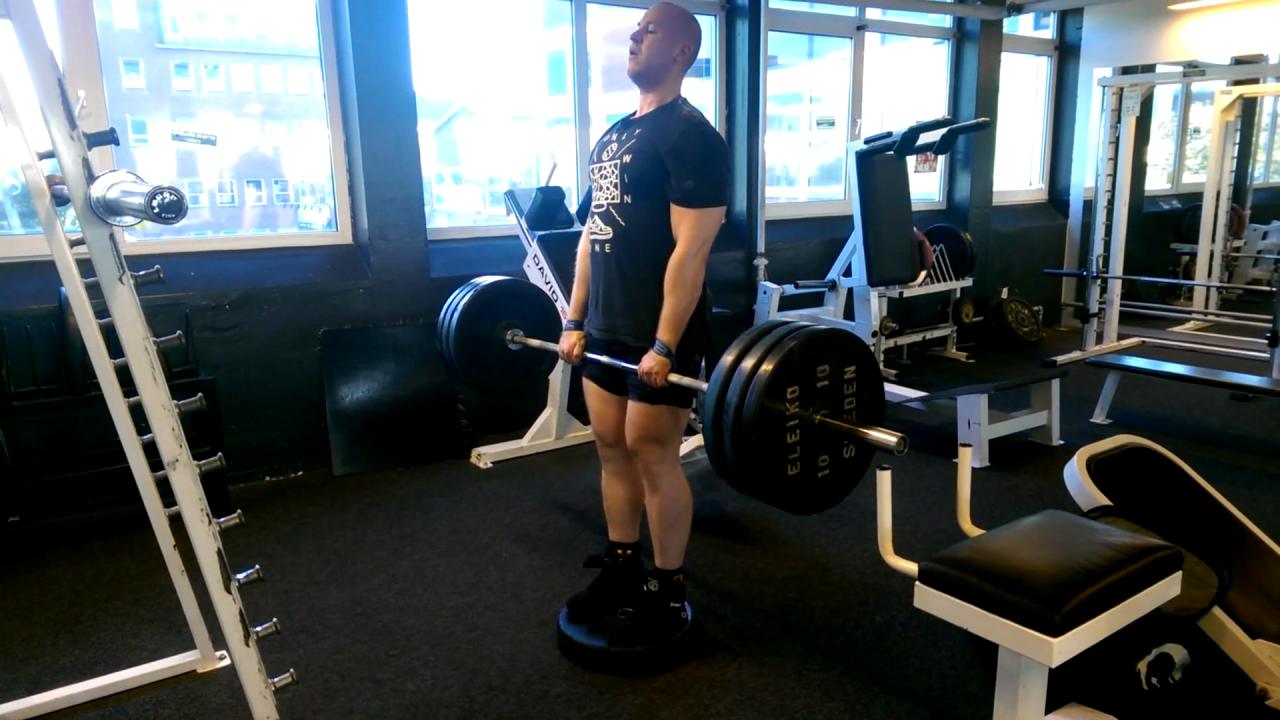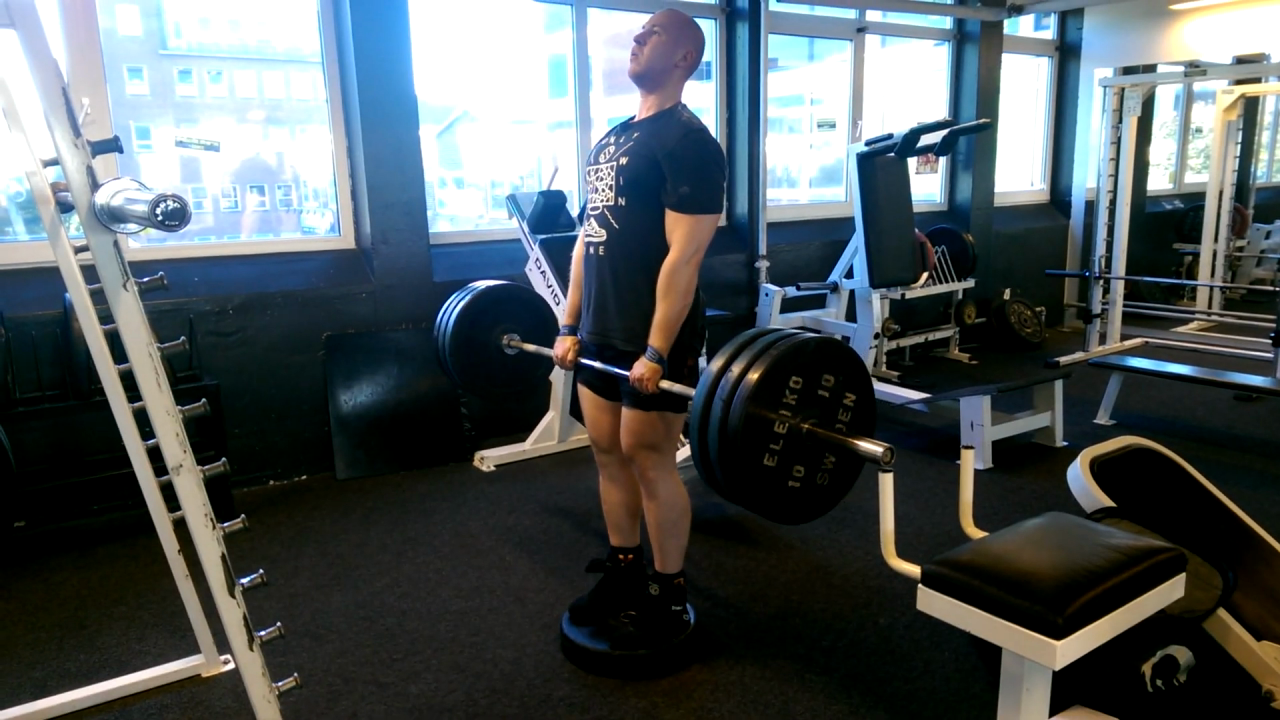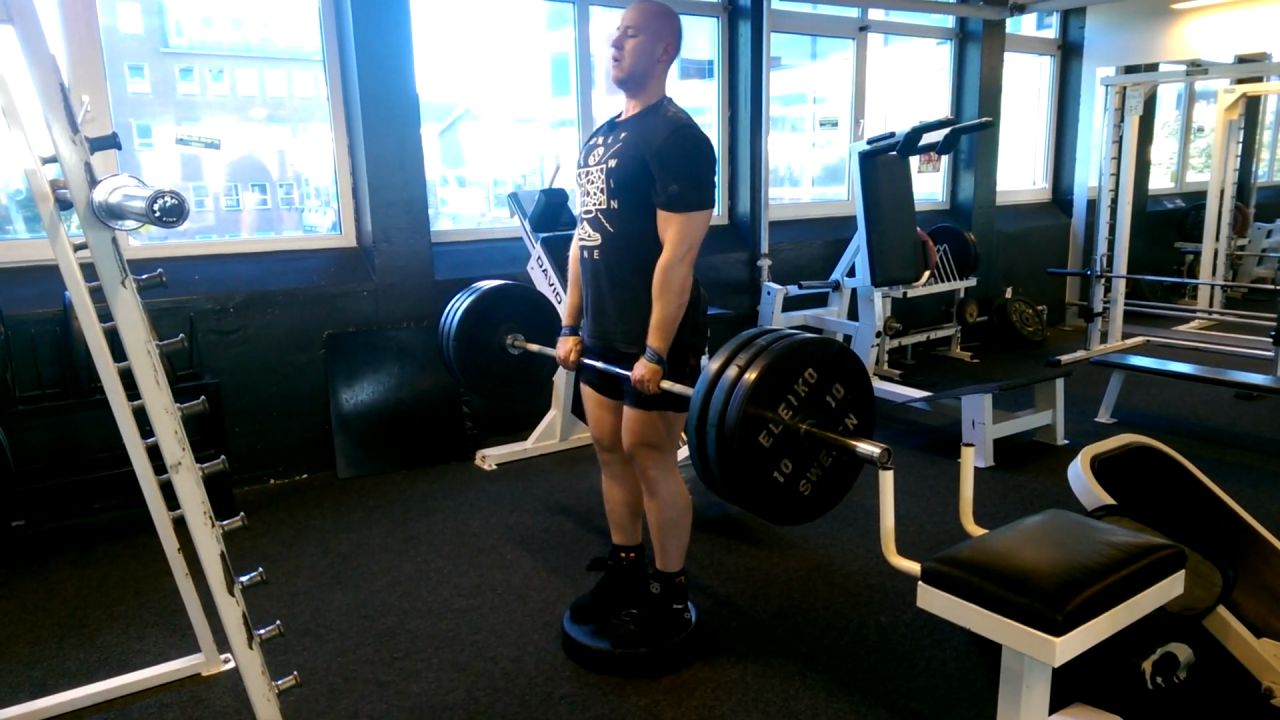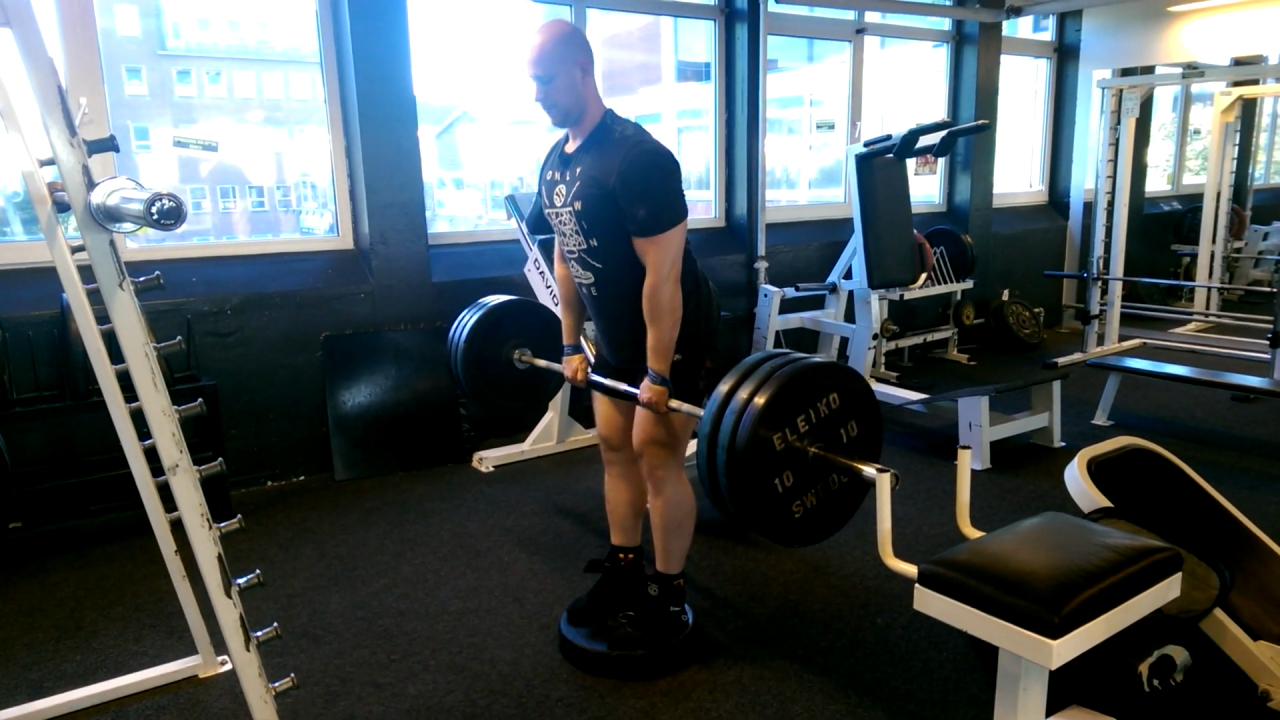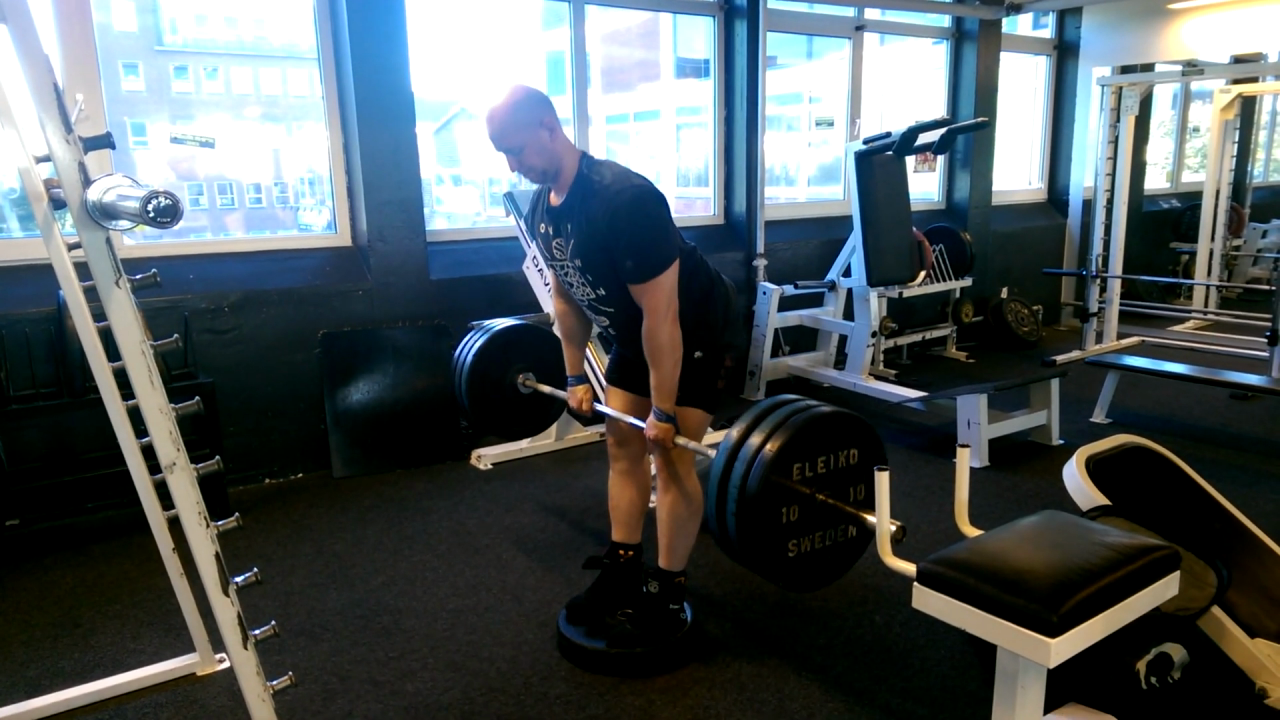
dt=0.7s
person 1, frame 1
left shoulder: (690, 136)
right shoulder: (613, 135)
left elbow: (691, 250)
left wrist: (665, 345)
right wrist: (574, 321)
left hip: (658, 334)
right hip: (605, 329)
left knee: (652, 456)
right knee: (611, 448)
left ankle: (667, 593)
right ankle: (620, 570)
person 1, frame 2
left shoulder: (688, 142)
right shoulder: (612, 139)
left elbow: (684, 256)
left wrist: (657, 352)
right wrist: (569, 326)
left hip: (651, 340)
right hip: (600, 334)
left knee: (650, 462)
right knee: (609, 454)
left ankle: (669, 597)
right ankle: (623, 574)
person 1, frame 3
left shoulder: (676, 138)
right shoulder: (601, 136)
left elbow: (678, 254)
left wrist: (656, 353)
right wrist: (571, 327)
left hip: (654, 337)
right hip: (602, 334)
left knee: (651, 461)
right knee: (611, 453)
left ankle: (671, 595)
right ankle: (625, 571)
person 1, frame 4
left shoulder: (638, 158)
right shoulder: (555, 162)
left elbow: (663, 275)
right elbow: (566, 257)
left wrist: (659, 374)
right wrist: (570, 344)
left hip: (674, 334)
right hip: (616, 336)
left knee: (657, 457)
right knee: (615, 449)
left ankle: (668, 598)
right ankle: (622, 574)
person 1, frame 5
left shoulder: (625, 200)
right shoulder: (541, 208)
left elbow: (662, 316)
right elbow: (566, 294)
left wrist: (663, 412)
right wrist: (575, 376)
left hip: (695, 328)
right hip: (634, 334)
left knee: (671, 455)
right knee: (622, 443)
left ankle: (667, 595)
right ankle: (622, 572)
